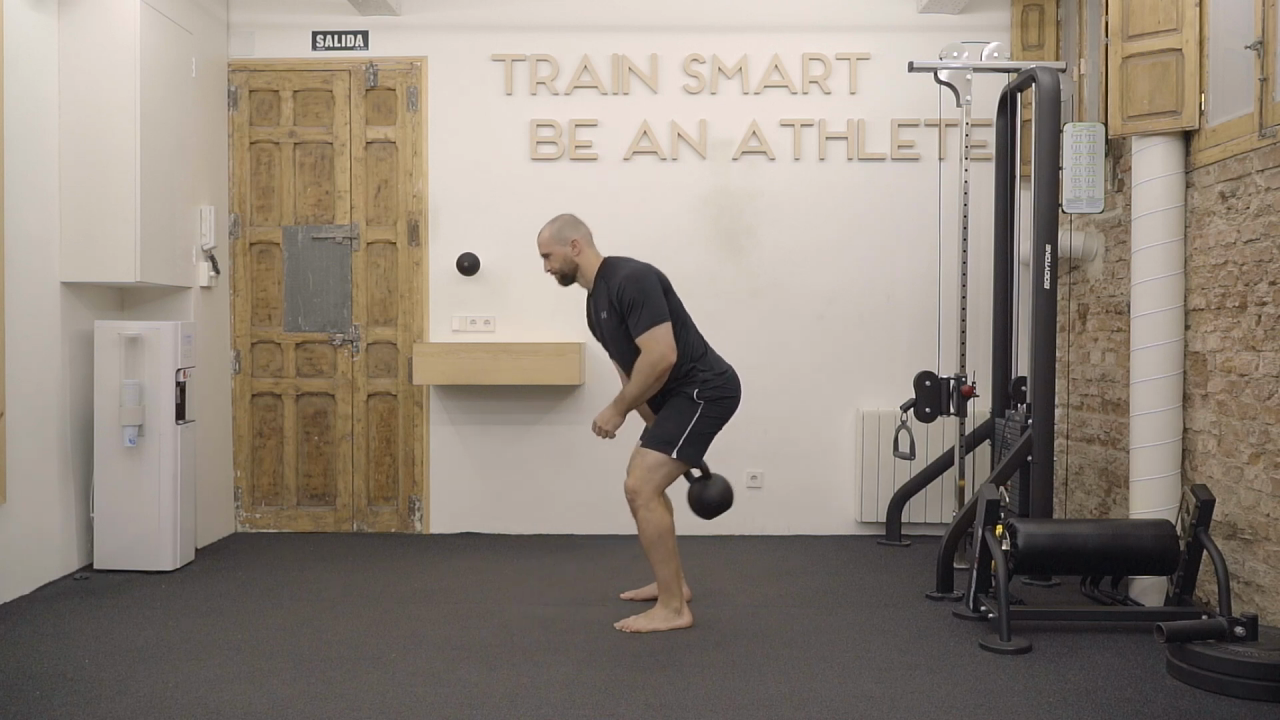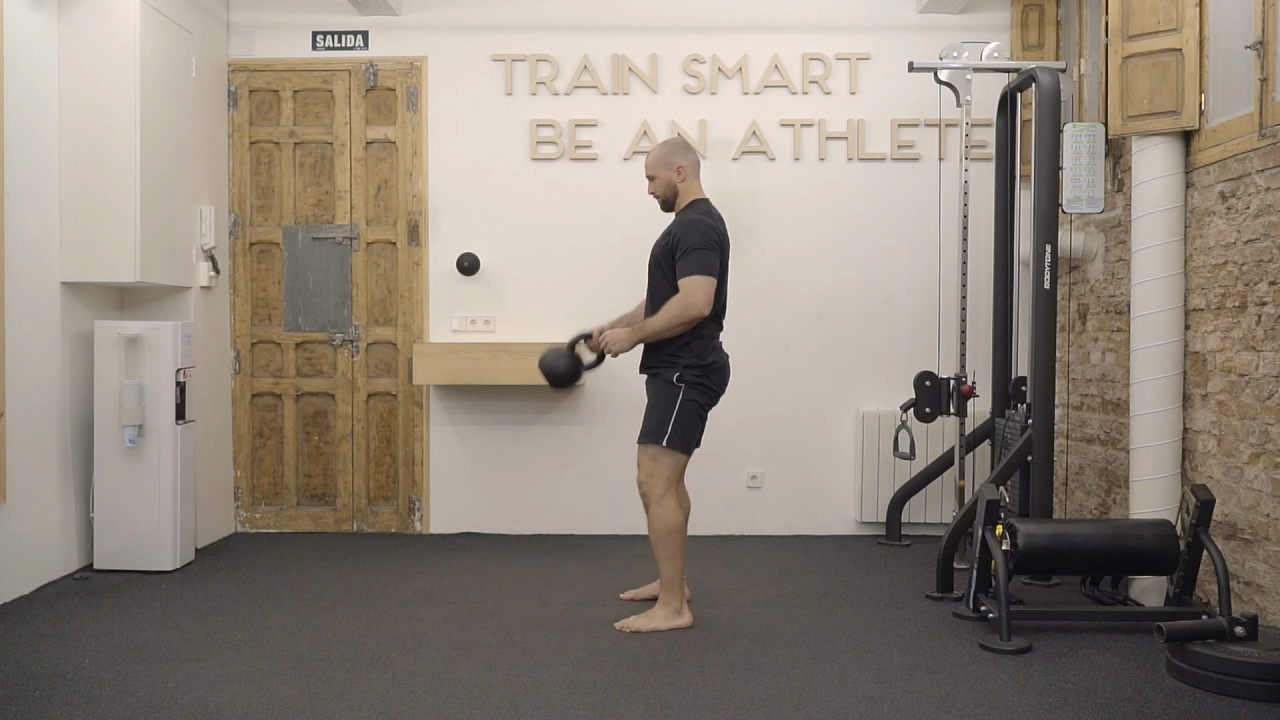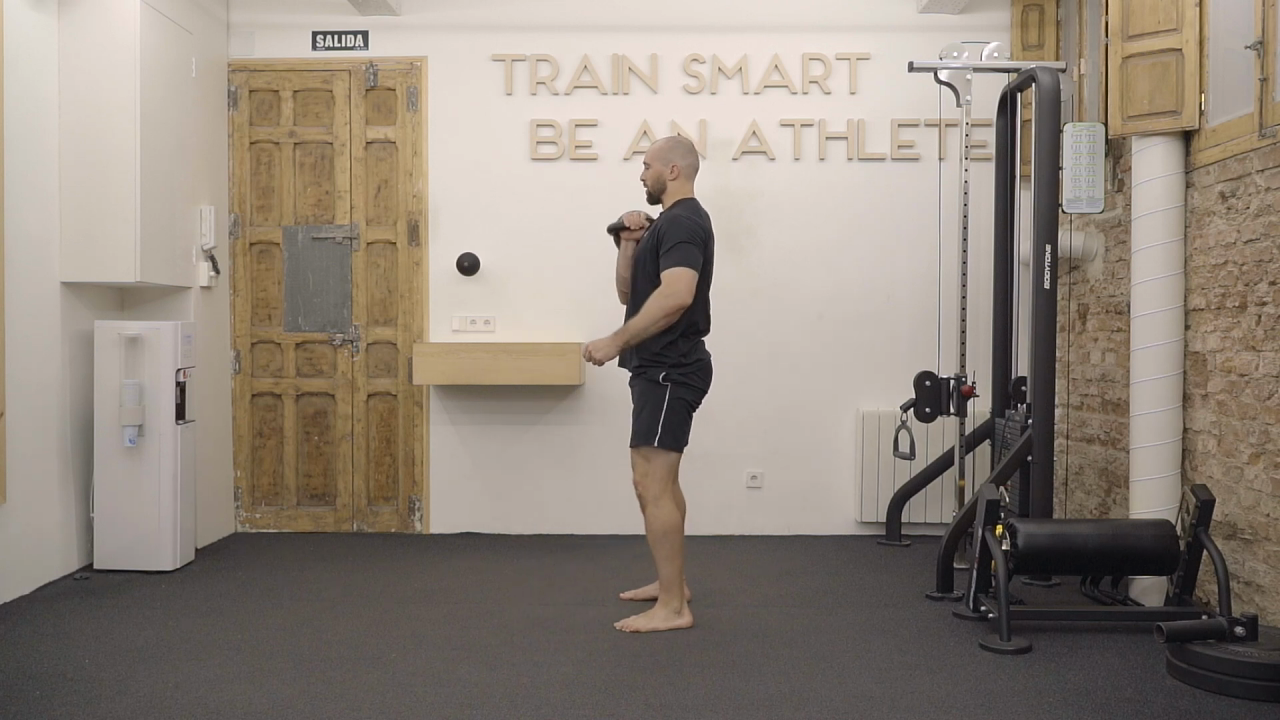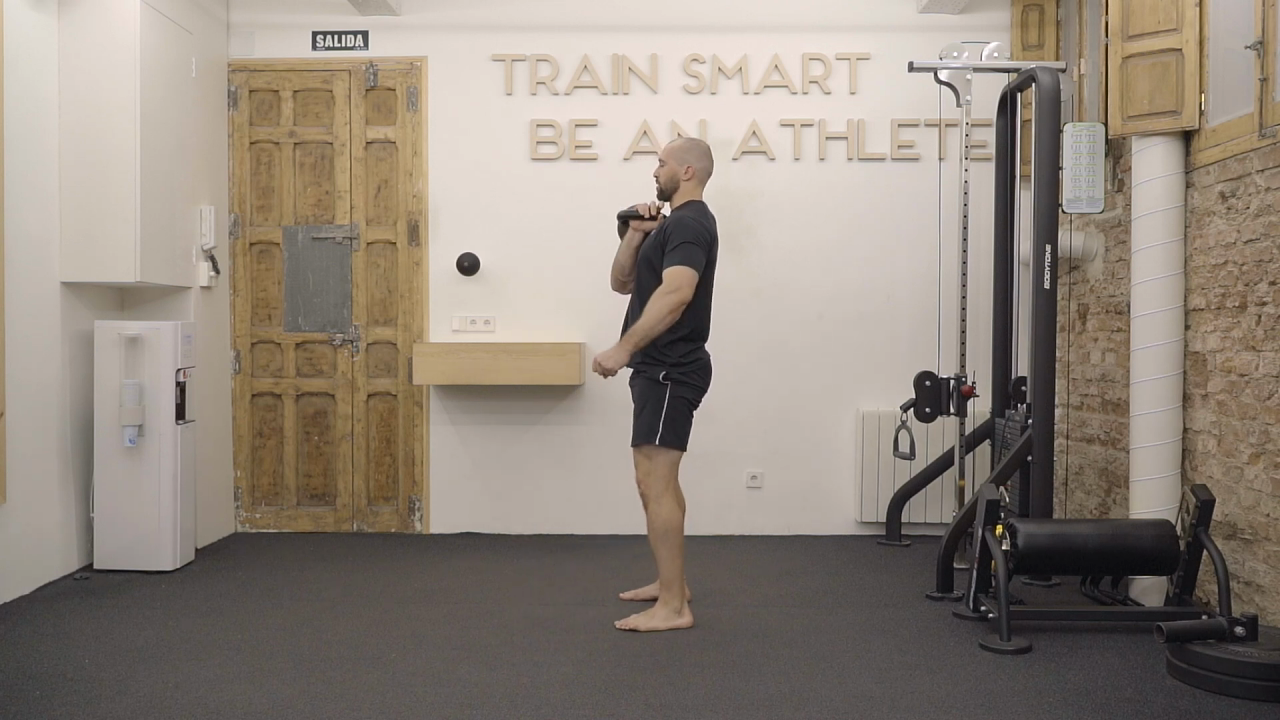
dt=0.4s
person 1, frame 1
left shoulder: (631, 279)
right shoulder: (597, 301)
left elbow: (661, 356)
right elbow: (632, 366)
left wrist: (616, 411)
left hip: (704, 391)
right hip: (686, 393)
left knee: (642, 486)
right knee: (645, 482)
left ankle: (671, 609)
right ankle: (673, 584)
person 1, frame 2
left shoulder: (696, 224)
right shoulder: (691, 224)
left elbow: (696, 305)
left wrist: (630, 334)
right wrist: (622, 324)
left hip: (685, 373)
right hip: (680, 369)
left knee: (654, 484)
right knee: (665, 481)
left ankle: (673, 608)
right ankle: (672, 582)
person 1, frame 3
left shoulder: (683, 221)
right shoulder: (668, 224)
left elbow: (676, 297)
right elbow: (631, 292)
left wrist: (613, 343)
right wrist: (629, 243)
left hip: (670, 372)
right hip: (664, 368)
left knee: (651, 485)
right knee: (661, 481)
left ankle: (672, 607)
right ankle: (672, 583)
person 1, frame 4
left shoulder: (689, 222)
right shoulder: (672, 224)
left elbow: (676, 293)
right elbow: (621, 281)
left wrist: (623, 349)
right wrist: (635, 234)
left hip: (669, 370)
right hip: (661, 367)
left knee: (654, 483)
right knee: (660, 480)
left ankle: (673, 606)
right ankle: (672, 582)
